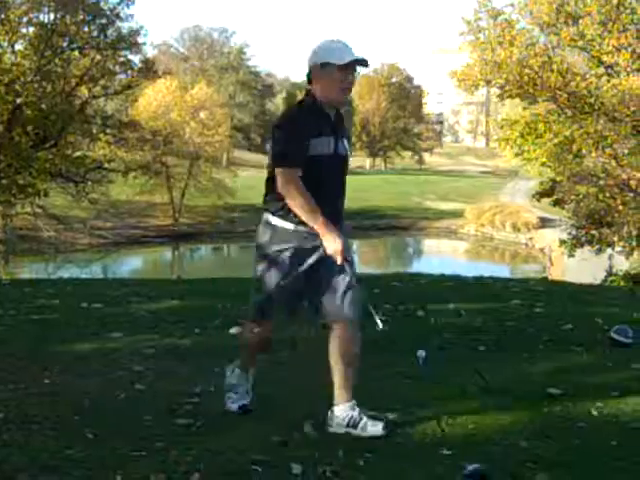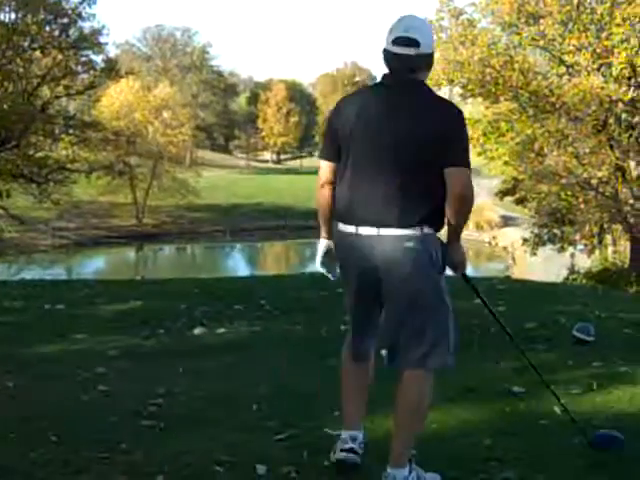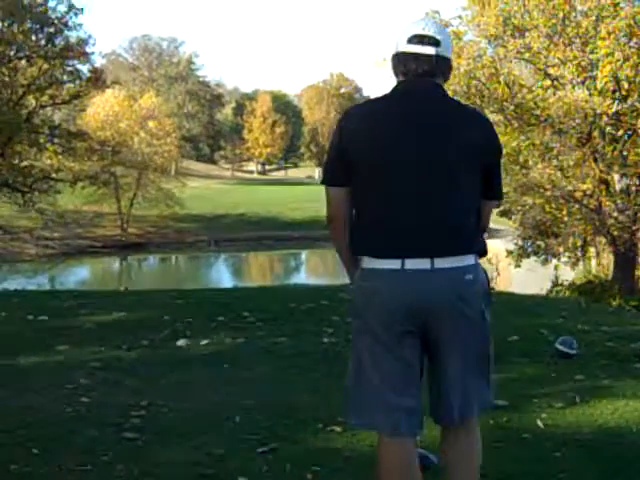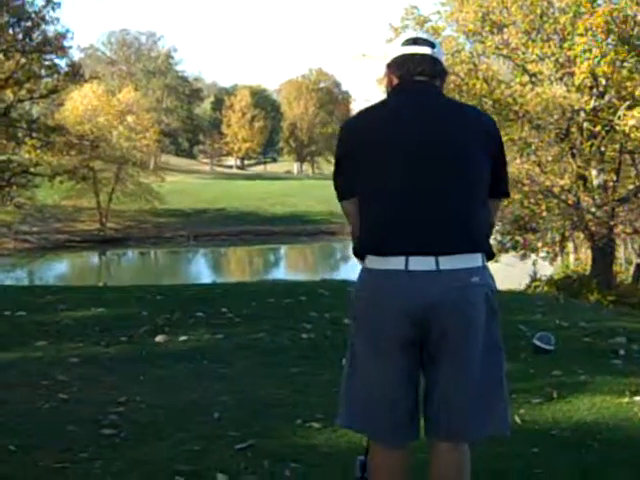
dt=0.7s
person 1, frame 1
left shoulder: (339, 122)
right shoulder: (294, 121)
right elbow: (288, 185)
left wrist: (333, 232)
right wrist: (329, 233)
left hip: (324, 235)
right hip: (287, 235)
left knee: (347, 318)
right knee: (270, 320)
left ankle: (343, 409)
right ankle: (239, 369)
person 1, frame 2
left shoulder: (348, 106)
right shoulder: (444, 113)
left elbow: (326, 181)
right elbow: (460, 190)
left wrist: (327, 235)
right wrist: (453, 241)
left hip: (352, 239)
right hip: (412, 245)
left knee: (357, 341)
right knee: (420, 360)
left ankle: (351, 436)
person 1, frame 3
left shoulder: (357, 121)
right shoulder: (477, 127)
left elbow: (337, 214)
right elbow: (483, 217)
left wrist: (356, 273)
left hip: (382, 281)
right hip: (457, 278)
left knee: (394, 425)
right knee: (460, 417)
person 1, frame 4
left shoulder: (357, 128)
right shoulder: (480, 124)
left elbow: (357, 222)
right elbow: (489, 215)
left hip: (386, 282)
right hip: (462, 281)
left knee: (387, 433)
right knee: (452, 432)
